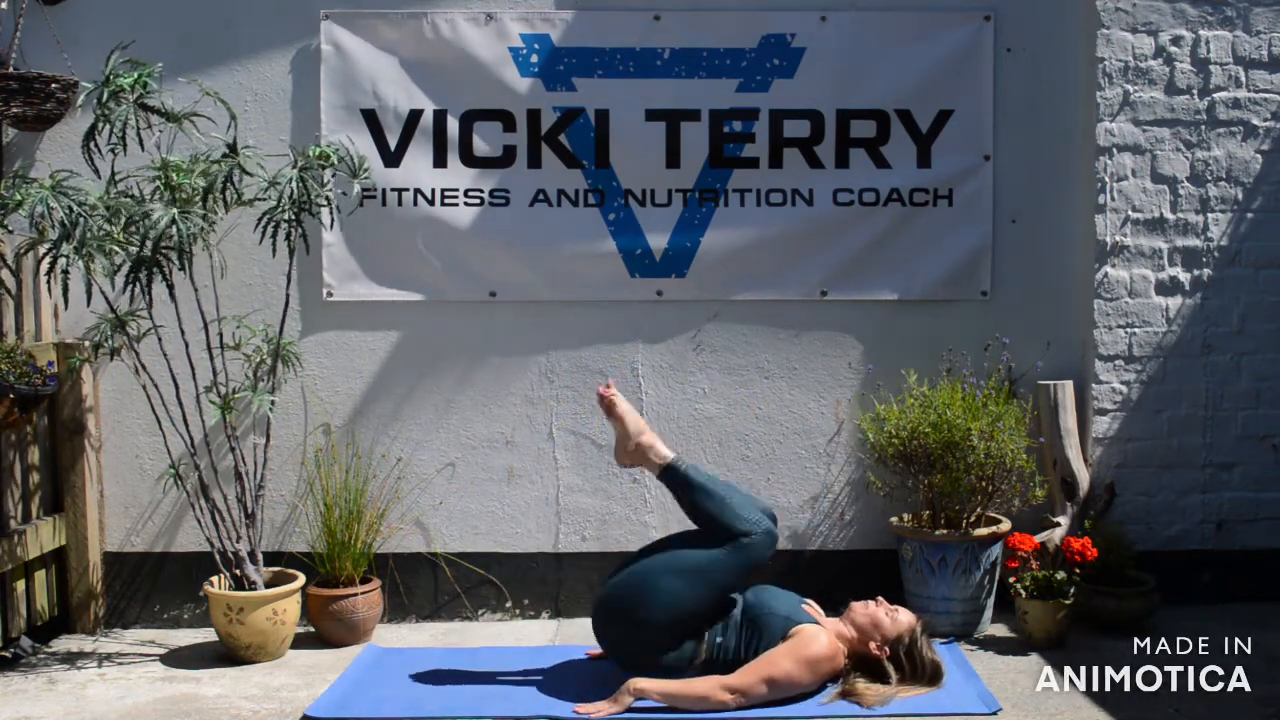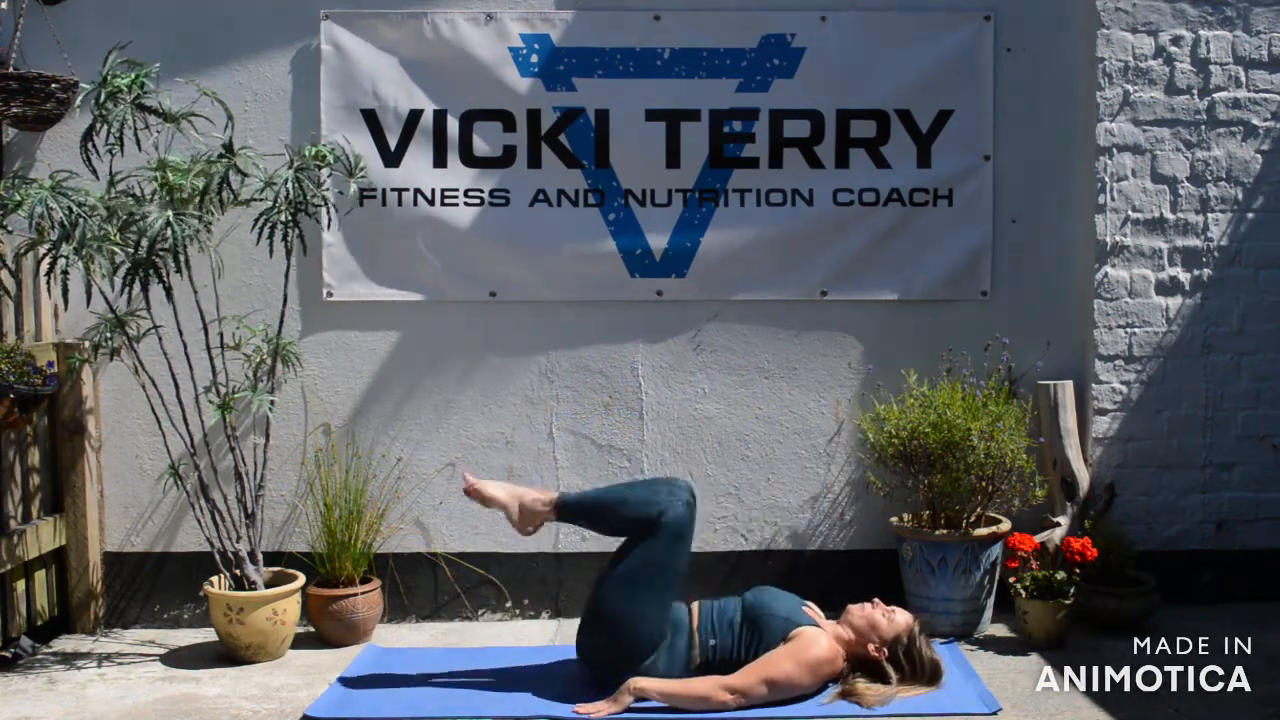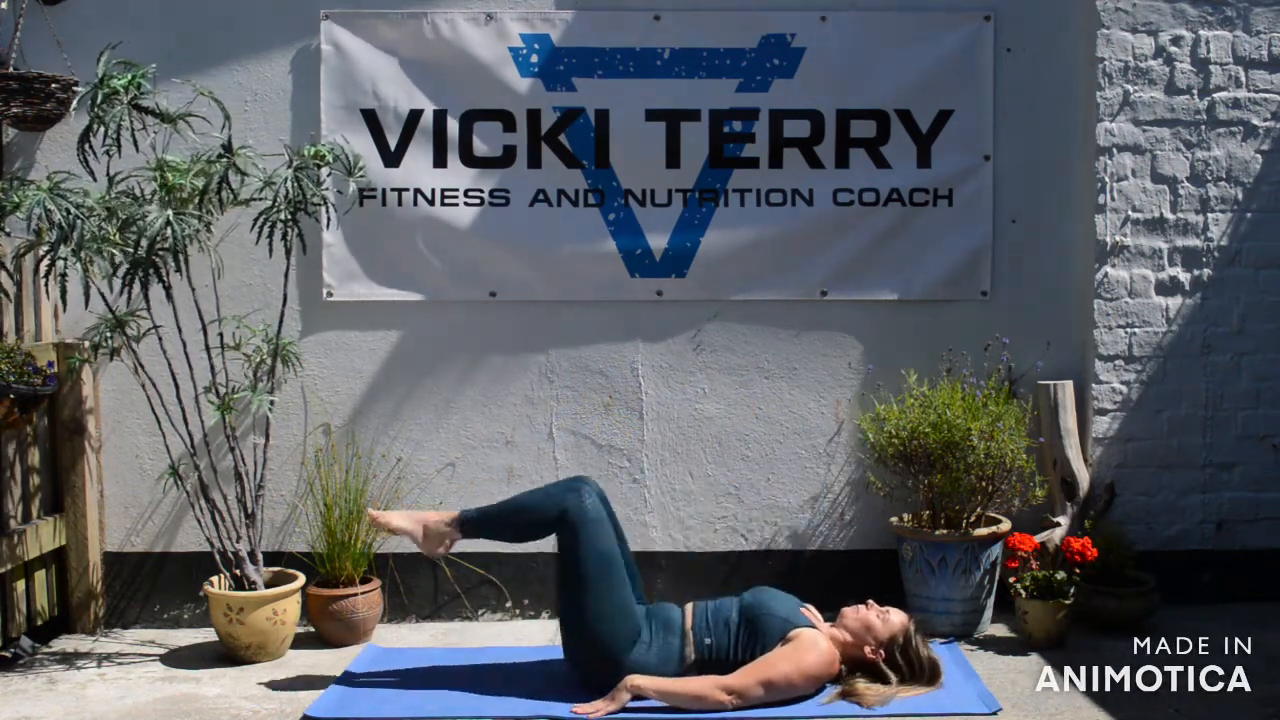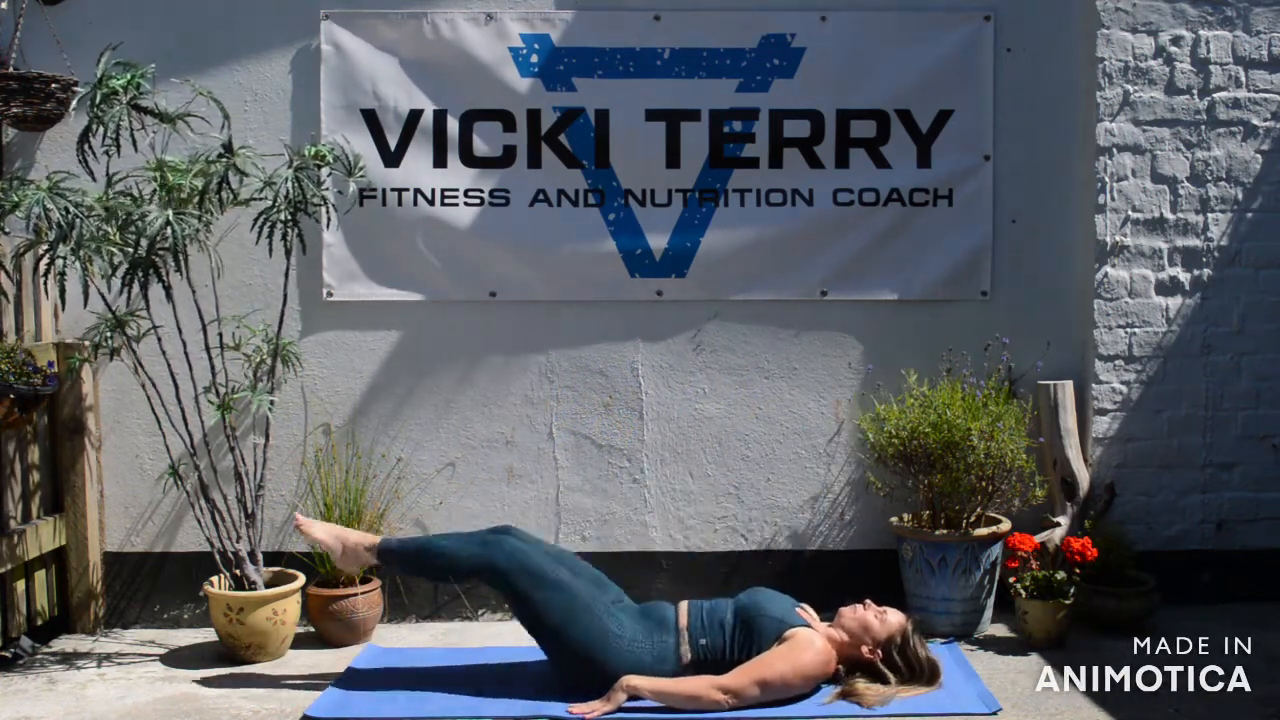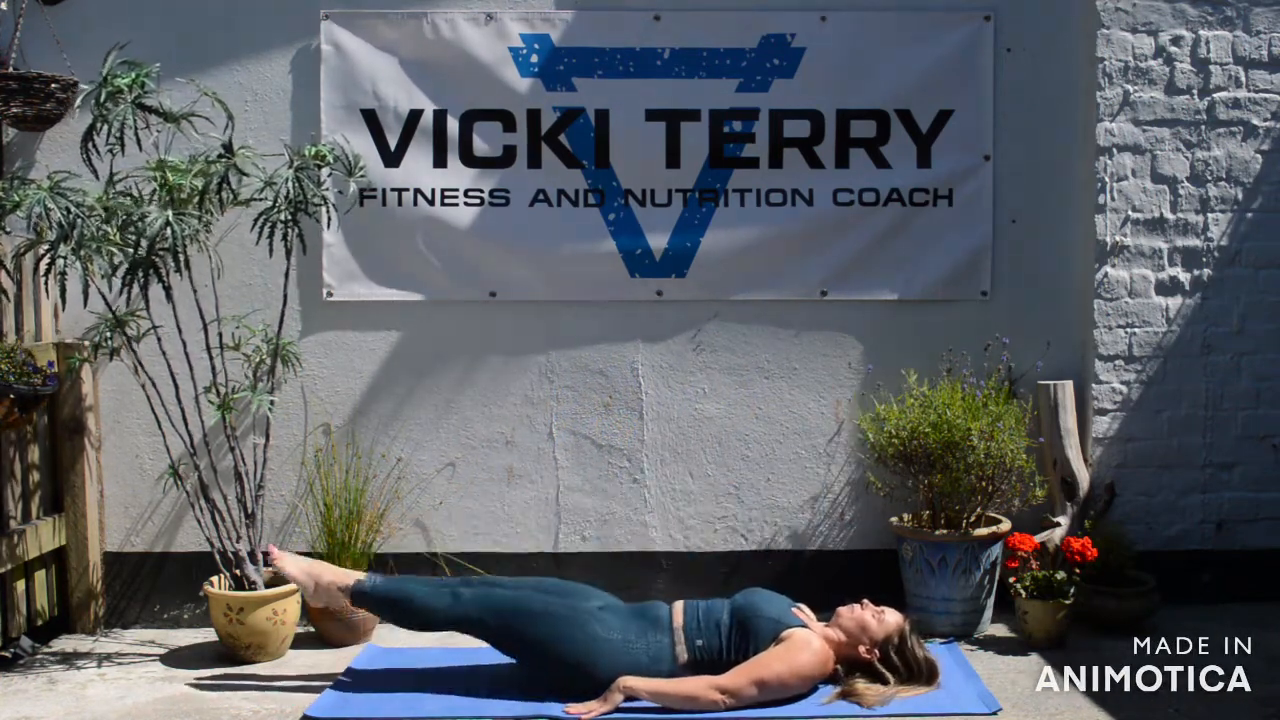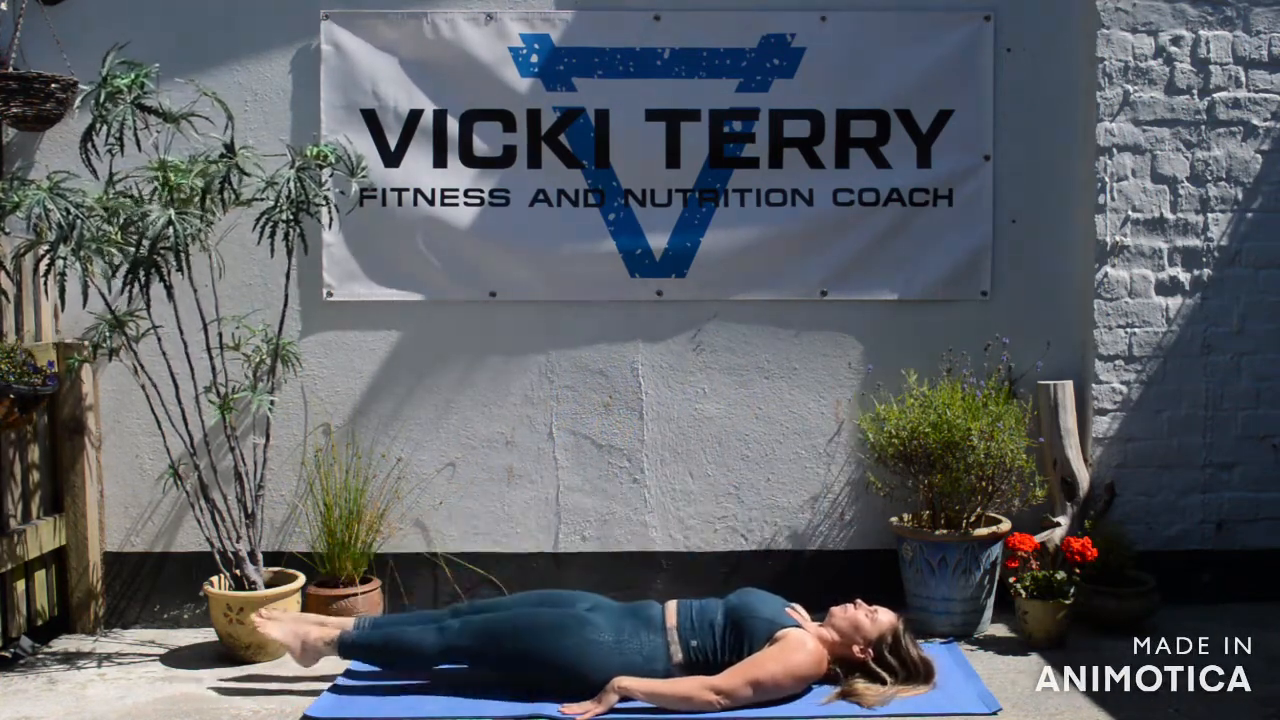
dt=0.3s
person 1, frame 1
left shoulder: (821, 651)
right shoulder: (820, 623)
left wrist: (638, 688)
left knee: (757, 533)
right knee: (754, 527)
left ankle: (652, 454)
right ankle: (650, 453)
person 1, frame 2
left shoulder: (819, 654)
right shoulder: (813, 620)
left hip: (628, 655)
right hip: (666, 632)
left knee: (675, 502)
right knee: (673, 505)
left ankle: (541, 504)
right ankle: (545, 505)
person 1, frame 3
left shoulder: (816, 658)
right shoulder: (813, 627)
left hip: (628, 656)
right hip: (650, 624)
left knee: (577, 499)
right knee: (583, 497)
left ankle: (445, 526)
right ankle: (447, 525)
person 1, frame 4
left shoulder: (814, 655)
right shoulder: (809, 628)
left hip: (625, 653)
right hip: (638, 620)
left knee: (503, 552)
right knee: (509, 542)
left ankle: (368, 548)
right ankle: (374, 550)
person 1, frame 5
left shoulder: (810, 658)
right shoulder: (806, 624)
left hip: (624, 648)
right hip: (633, 618)
left knee: (470, 602)
right knee: (480, 591)
left ankle: (339, 587)
right ankle: (343, 583)
person 1, frame 6
left shoulder: (806, 655)
right shoulder: (800, 623)
left hip: (619, 651)
right hip: (628, 616)
left knee: (463, 635)
right knee: (473, 613)
left ankle: (328, 638)
right ankle: (332, 631)
